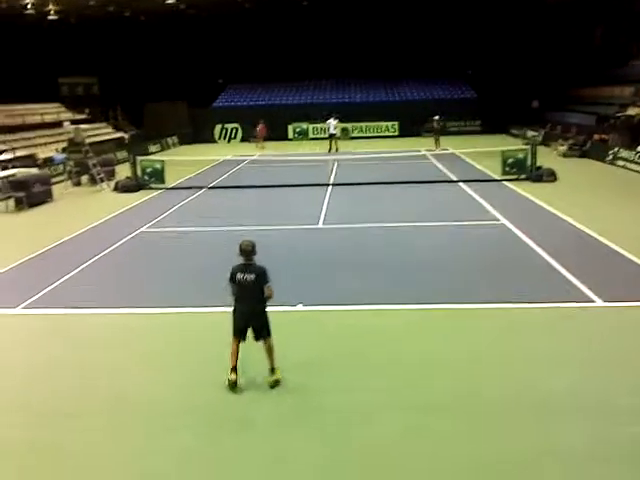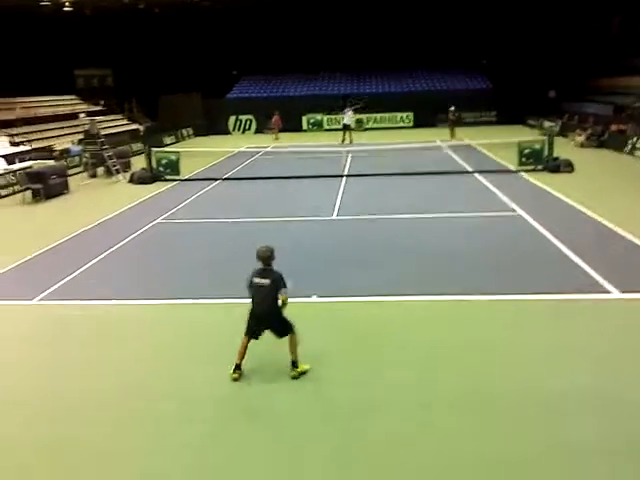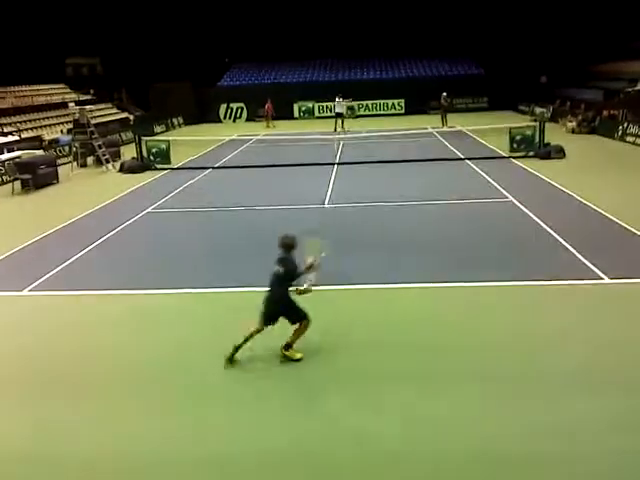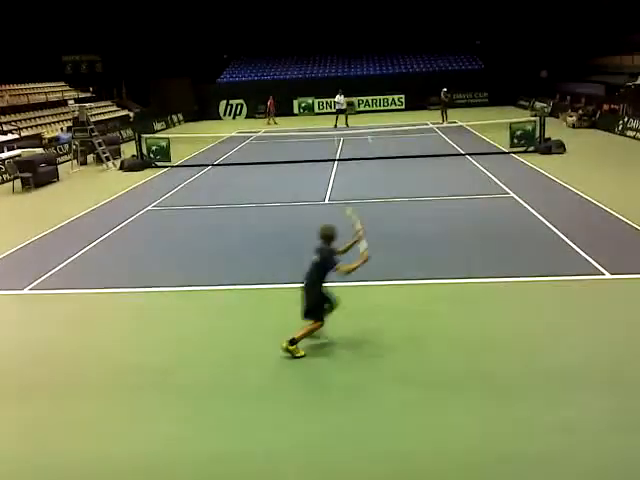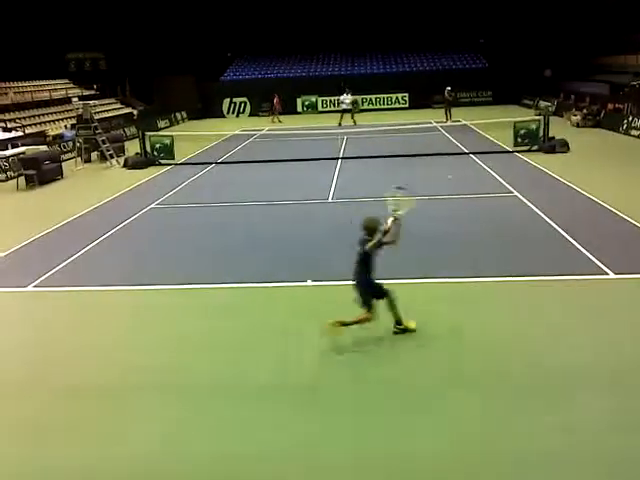
dt=0.2s
person 1, frame 1
left shoulder: (235, 270)
right shoulder: (260, 270)
left elbow: (233, 292)
right elbow: (269, 294)
right wrist: (262, 301)
left hip: (240, 311)
right hip: (257, 311)
left knee: (236, 340)
right knee: (266, 339)
left ankle: (233, 373)
right ankle: (272, 374)
person 1, frame 2
left shoulder: (254, 274)
right shoulder: (277, 276)
right elbow: (283, 301)
right wrist: (280, 305)
left hip: (255, 313)
right hip: (272, 314)
left knee: (247, 338)
right knee: (292, 332)
left ankle: (237, 369)
right ankle: (295, 368)
person 1, frame 3
left shoulder: (280, 260)
right shoulder: (290, 264)
right elbow: (298, 291)
left wrist: (307, 267)
right wrist: (307, 289)
left hip: (270, 299)
right hip: (282, 300)
left knee: (260, 327)
right knee: (305, 321)
left ankle: (235, 350)
right ankle: (287, 349)
person 1, frame 4
left shoulder: (322, 249)
right shoulder: (326, 255)
left elbow: (340, 252)
right elbow: (344, 271)
left wrist: (355, 240)
right wrist: (361, 261)
left hip: (312, 286)
right hip: (312, 290)
left knee: (332, 305)
right knee: (318, 322)
left ankle: (312, 330)
right ankle: (290, 344)
person 1, frame 5
left shoulder: (367, 240)
right shoulder: (366, 242)
left elbow: (392, 240)
right elbow: (371, 248)
left wrist: (393, 225)
right wrist: (384, 232)
left hip: (366, 279)
right hip: (363, 281)
left knee: (388, 295)
right knee: (369, 315)
left ankle: (399, 325)
right ankle: (337, 324)
